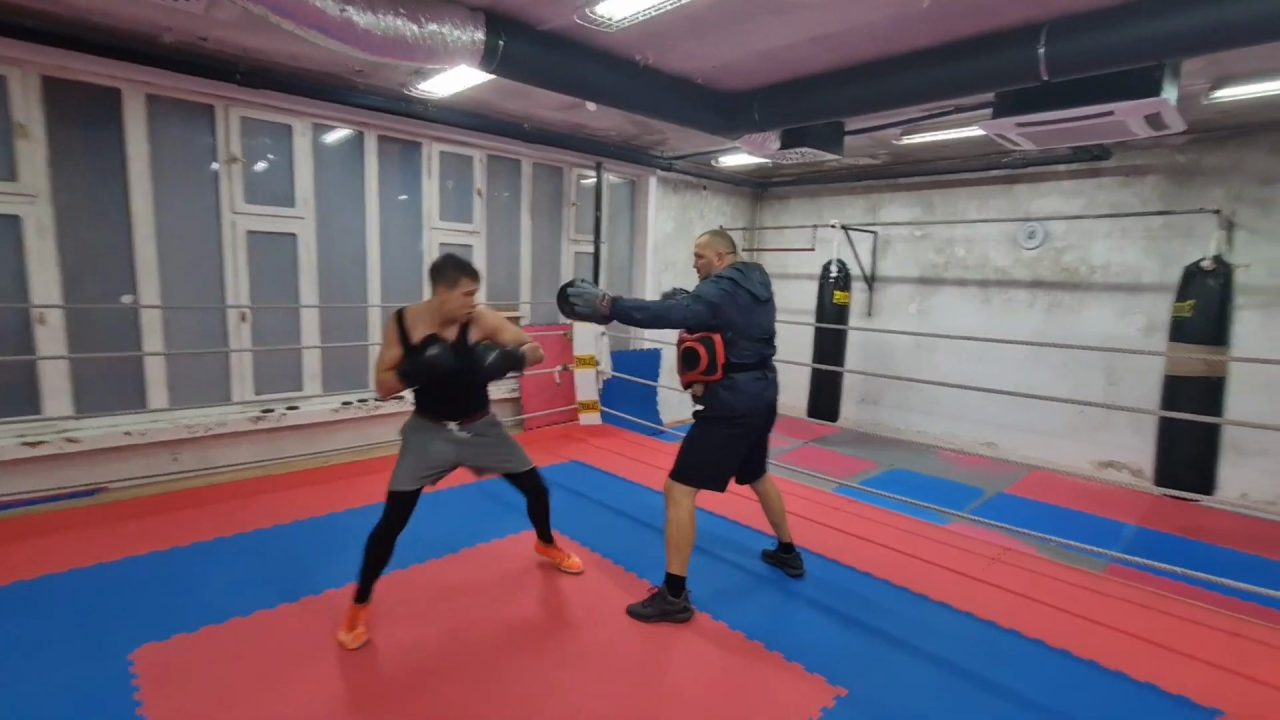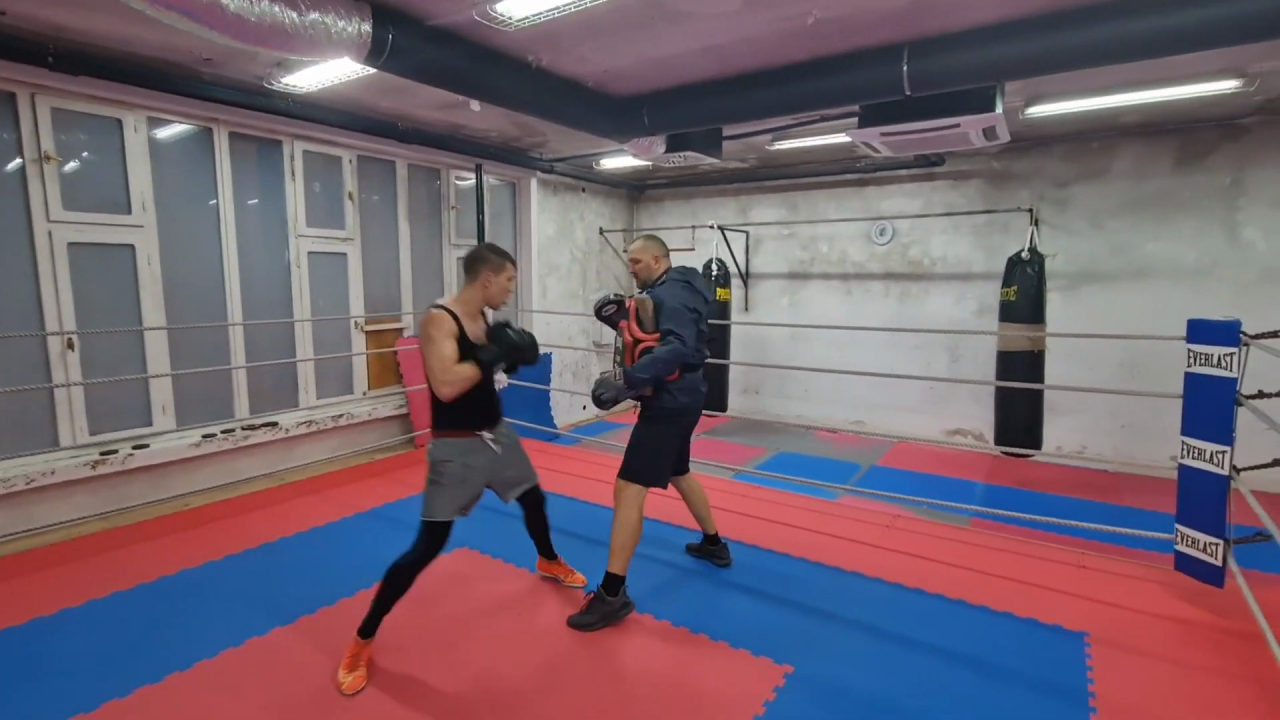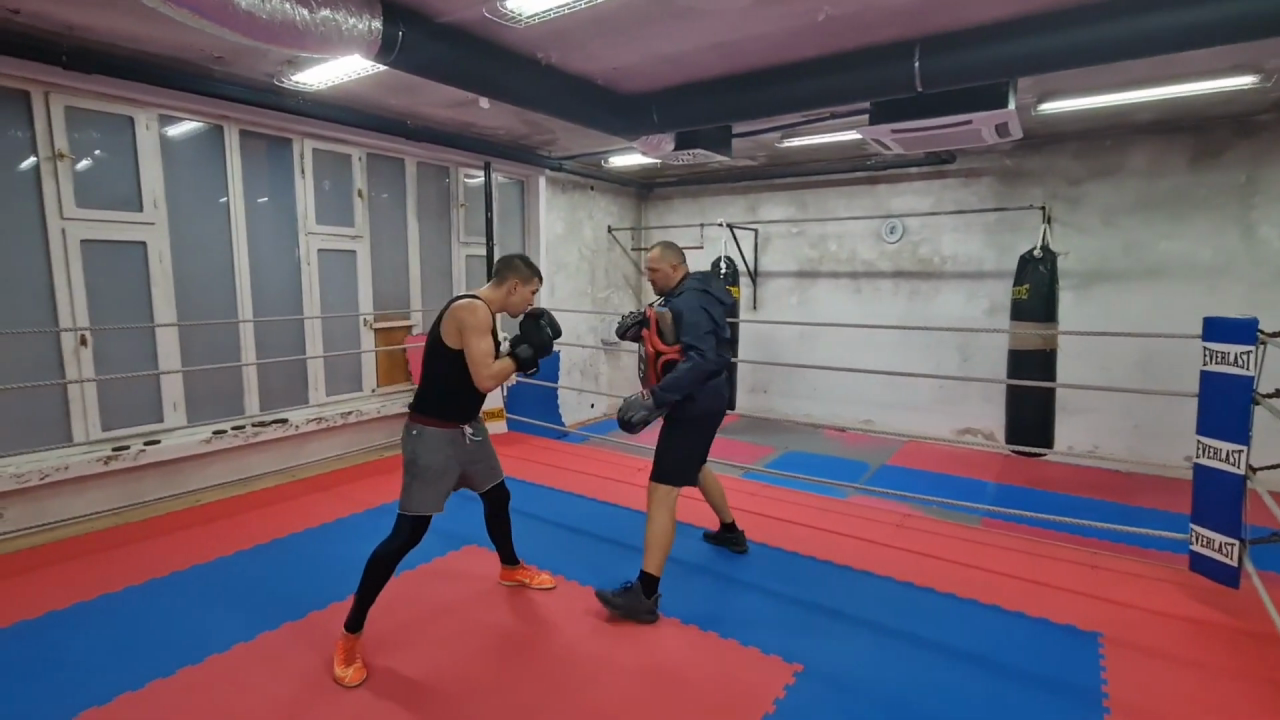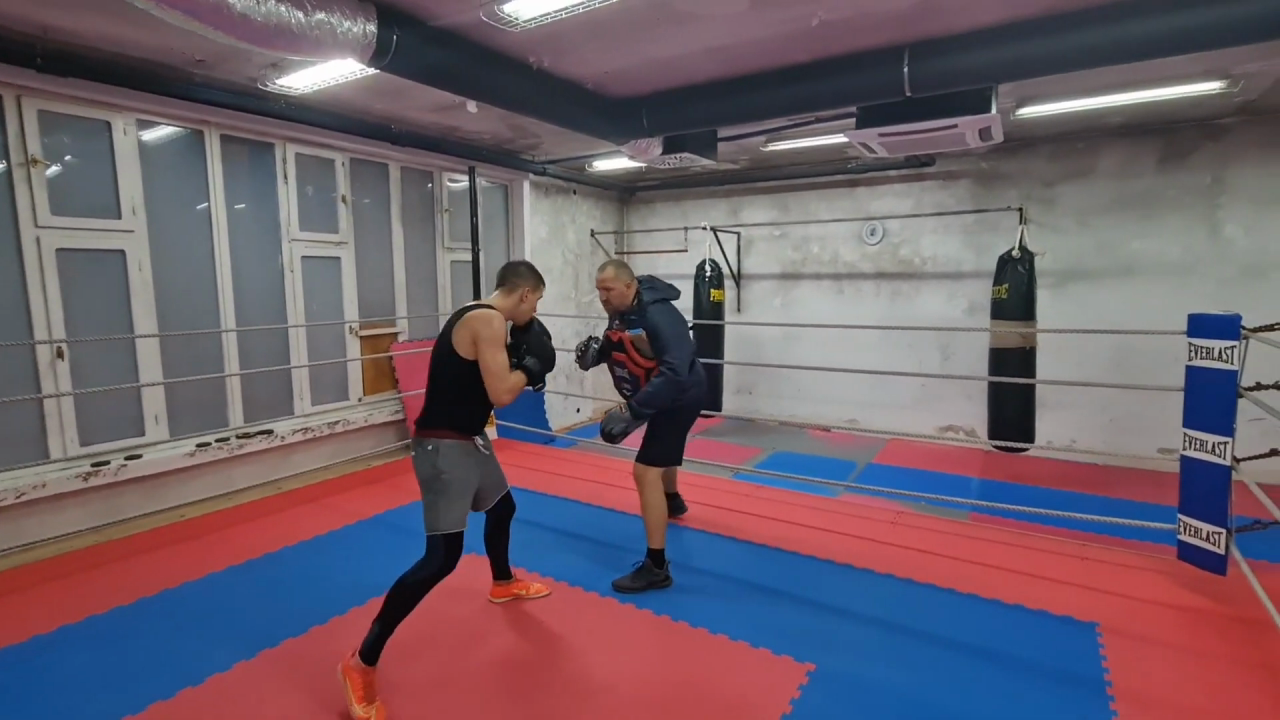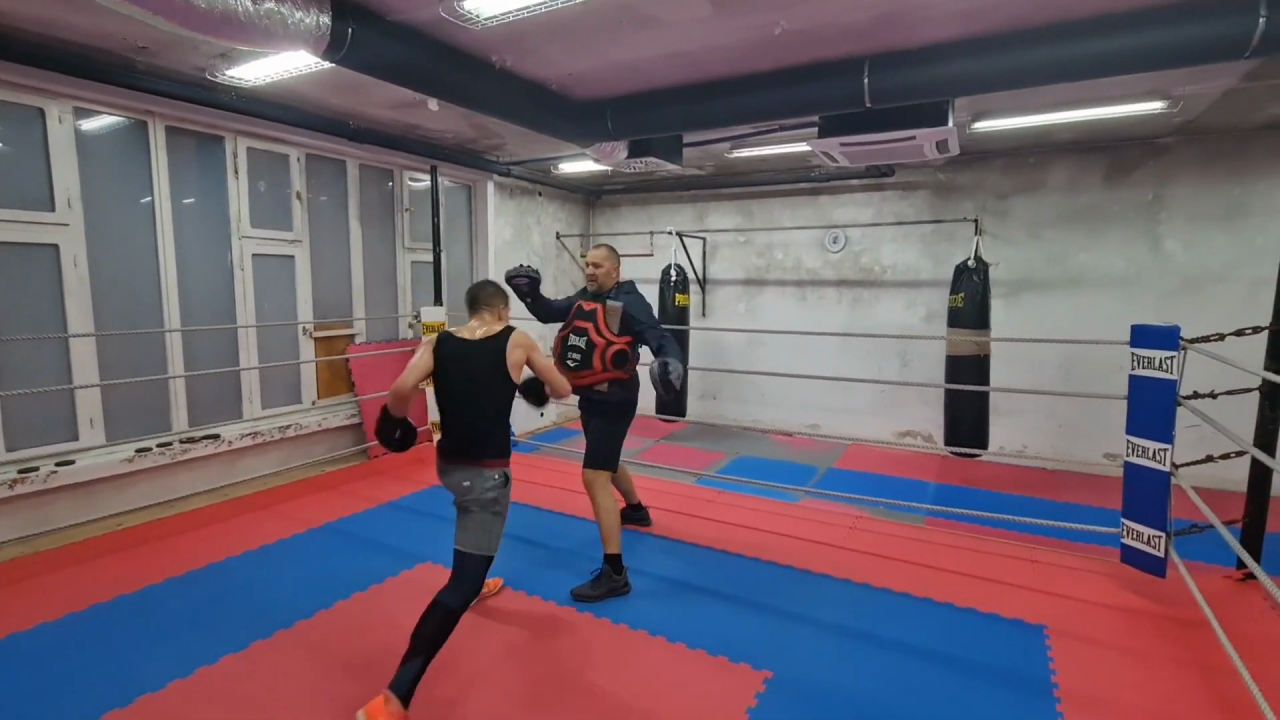
dt=1s
person 1, frame 1
left shoulder: (481, 319)
right shoulder: (401, 323)
left elbow: (532, 348)
right elbow: (382, 387)
left wrist: (513, 357)
right wrist: (415, 371)
left hip: (478, 425)
right hip: (427, 429)
left knee: (535, 484)
right knee: (393, 518)
left ankle: (548, 545)
right ankle: (359, 604)
person 1, frame 2
left shoulder: (481, 317)
right shoulder: (440, 318)
right elbow: (445, 386)
left wrist: (513, 351)
right wrist: (492, 356)
left hip: (496, 434)
right hip: (456, 447)
left knee: (534, 501)
right knee: (428, 546)
left ankle: (549, 561)
right ankle: (362, 642)
person 1, frame 3
left shoulder: (485, 312)
right shoulder: (469, 310)
left elbow: (493, 367)
right elbow: (485, 379)
left wrist: (527, 344)
right wrist: (527, 350)
left hip: (467, 428)
right hip: (432, 433)
left knee: (498, 496)
right knee: (408, 533)
left ankle: (511, 568)
right ankle: (349, 636)
person 1, frame 4
left shoulder: (482, 318)
right shoulder: (486, 320)
right elbow: (500, 394)
left wrist: (519, 359)
right wrist: (532, 364)
left hip: (469, 439)
right hip: (443, 446)
left knee: (503, 507)
right knee: (441, 558)
left ankle: (503, 583)
right ankle: (362, 663)
person 1, frame 5
left shoulder: (437, 343)
right shoulder: (518, 341)
left elbow: (402, 387)
right elbow: (562, 390)
left wrist: (394, 418)
right wrist: (534, 388)
left hip: (450, 463)
right hip: (487, 470)
right knee: (463, 584)
left ankle: (476, 580)
person 2, frame 1
left shoulder: (720, 290)
right shoulder: (756, 290)
left elbow: (671, 313)
left wrist: (606, 305)
right wrist: (689, 302)
left hip: (729, 407)
right hip: (760, 400)
left knee: (679, 489)
right knee: (757, 477)
left ankle: (674, 595)
right ankle: (788, 553)
person 2, frame 2
left shoulder: (670, 294)
right shoulder: (672, 291)
left elbow: (676, 349)
right elbow: (656, 336)
left wrist: (627, 379)
right wrist: (621, 319)
left hip: (669, 403)
right hip: (680, 399)
left knee: (629, 489)
right knee: (679, 473)
left ankle: (612, 594)
right ankle: (714, 544)
person 2, frame 3
left shoulder: (691, 304)
right shoulder: (685, 298)
left elbow: (699, 361)
right elbow: (675, 344)
left wrist: (652, 399)
right wrist: (644, 331)
left hip: (694, 406)
right hip: (702, 401)
left knee: (661, 491)
right knee: (693, 466)
left ankle: (644, 593)
right ankle: (731, 531)
person 2, frame 4
left shoulder: (659, 317)
right shoulder: (621, 312)
left elbow: (674, 373)
right elbow: (619, 347)
left wrist: (632, 412)
right wrist: (597, 349)
left hip: (680, 397)
right hip: (660, 397)
left knee: (646, 471)
right knee: (660, 452)
left ankle: (656, 567)
right ankle: (673, 499)
person 2, frame 5
left shoulder: (629, 302)
right shoulder: (583, 299)
left elbow: (659, 337)
right elbow: (547, 312)
left wrist: (670, 362)
right wrist: (529, 292)
left hip: (614, 400)
right hip: (590, 397)
left knee: (594, 476)
right knee: (606, 462)
left ankle: (614, 573)
right ankle: (636, 510)
